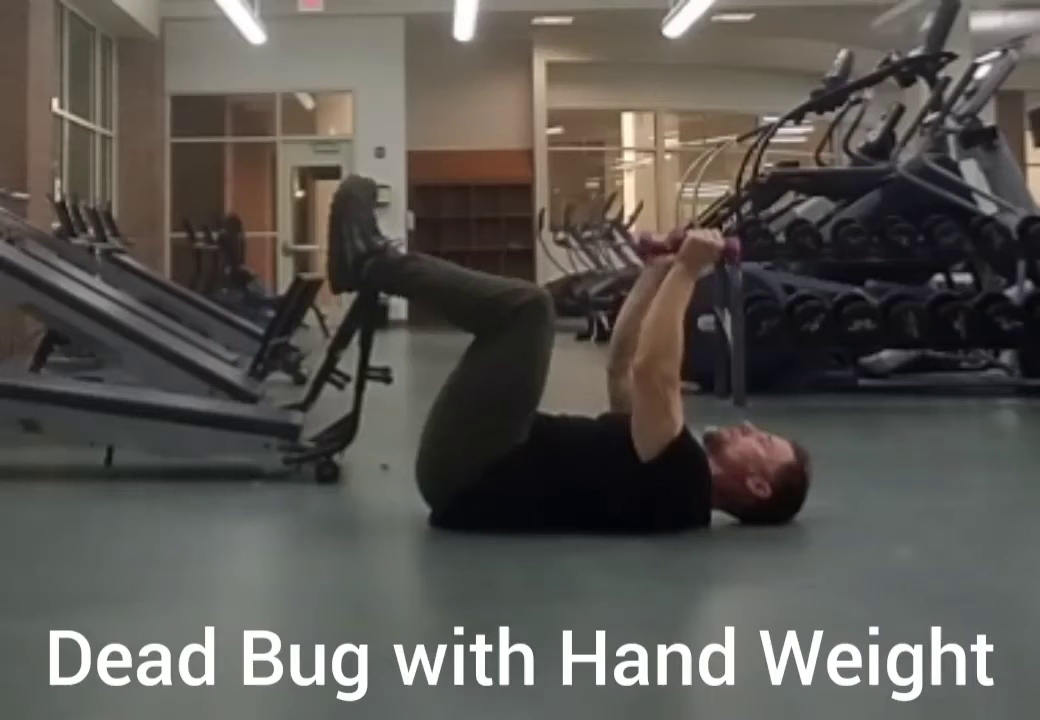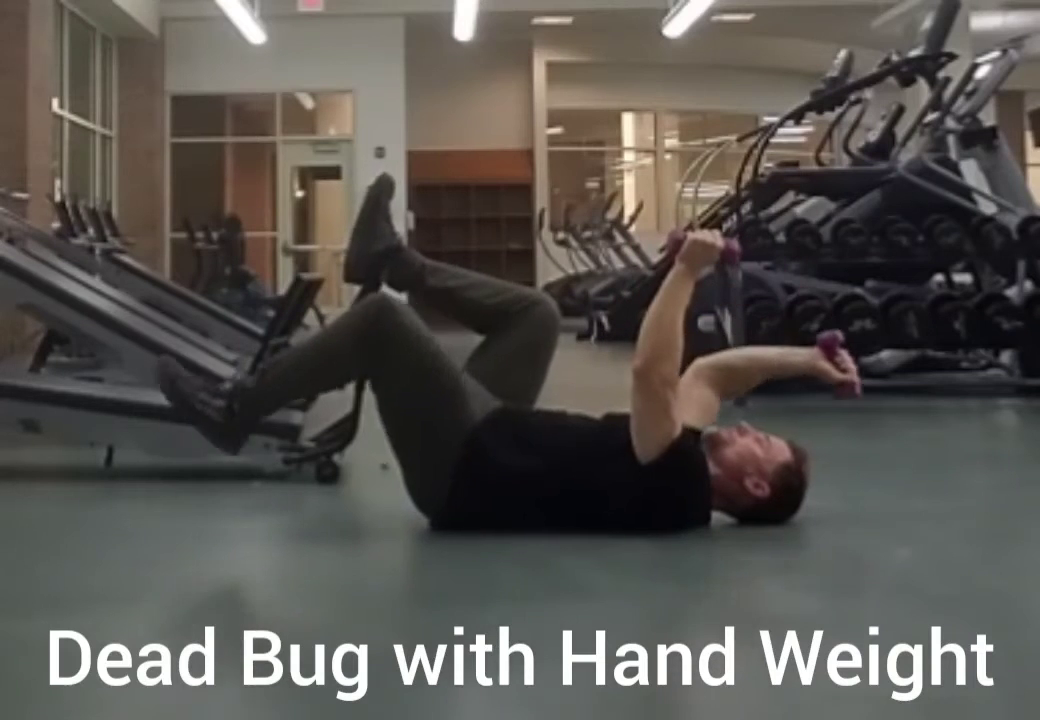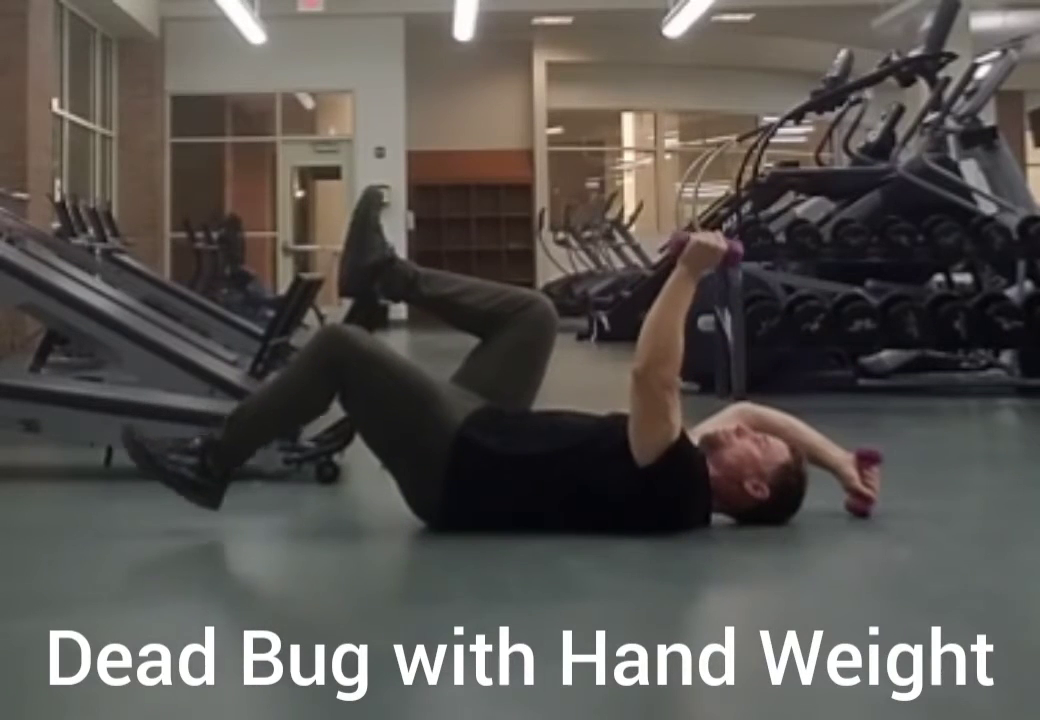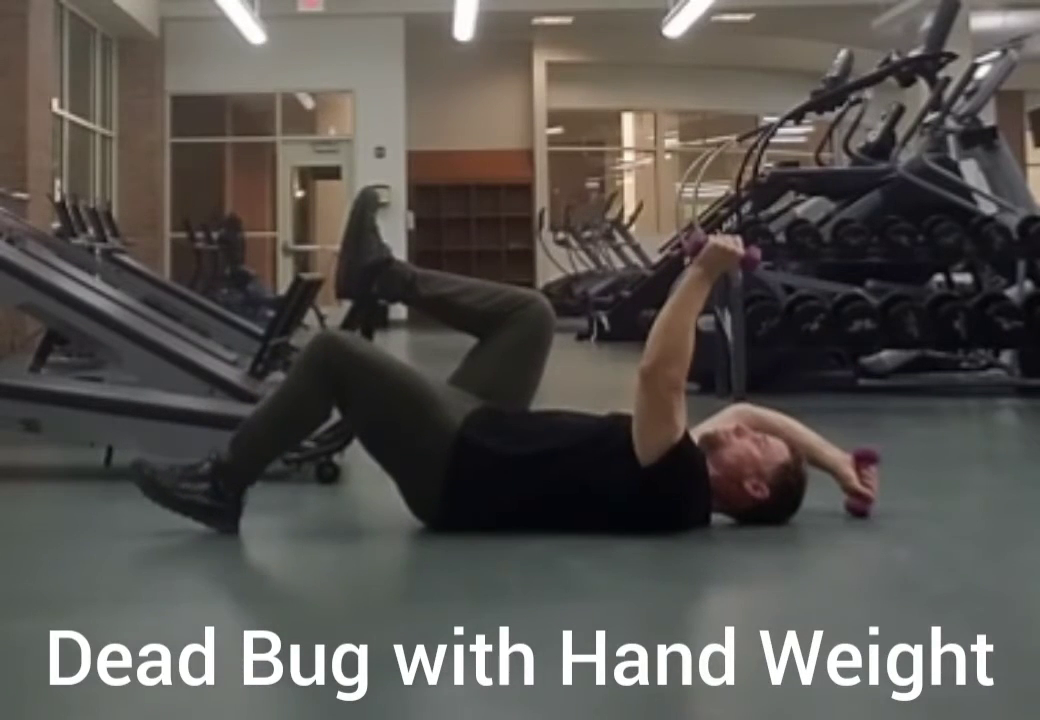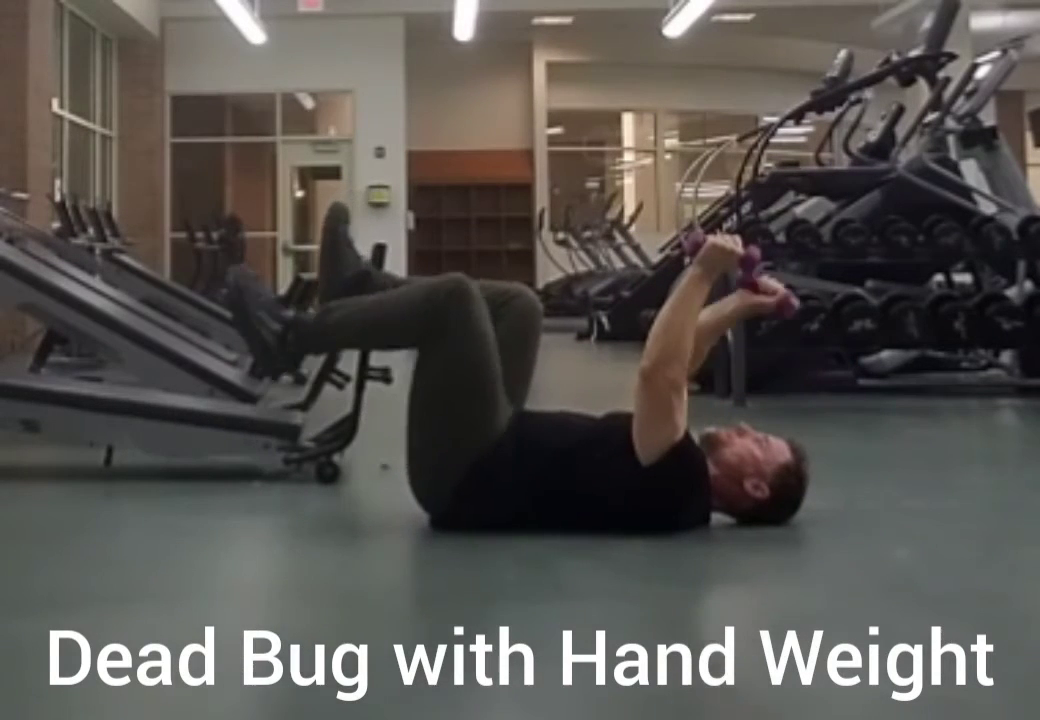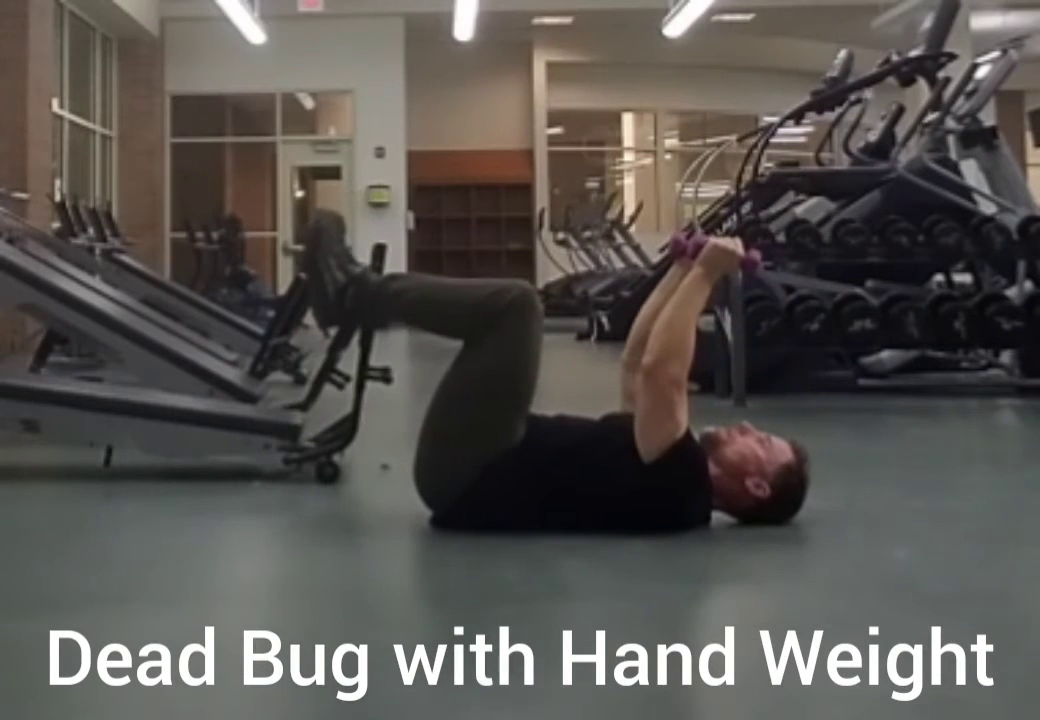
dt=0.7s
person 1, frame 1
left shoulder: (681, 482)
right shoulder: (679, 466)
left elbow: (654, 374)
right elbow: (622, 362)
left wrist: (686, 272)
right wrist: (658, 271)
left hip: (467, 479)
right hip: (479, 473)
left knee: (528, 306)
right knee: (525, 312)
left ankle: (368, 264)
right ankle: (377, 261)
person 1, frame 2
left shoulder: (678, 485)
right shoulder: (688, 462)
left elbow: (652, 374)
right elbow: (711, 371)
left wrist: (686, 272)
right wrist: (810, 361)
left hip: (465, 473)
right hip: (492, 445)
left knee: (384, 318)
right knee: (535, 312)
left ankle: (236, 409)
right ankle: (391, 260)
person 1, frame 3
left shoulder: (675, 488)
right shoulder: (693, 474)
left elbow: (650, 376)
right elbow: (754, 409)
left wrist: (688, 271)
right wrist: (842, 460)
left hip: (459, 466)
right hip: (486, 437)
left knee: (339, 346)
right knee: (533, 312)
left ankle: (212, 464)
right ankle: (388, 274)
person 1, frame 4
left shoulder: (675, 488)
right shoulder: (691, 478)
left elbow: (658, 375)
right elbow: (749, 408)
left wrist: (701, 274)
right wrist: (838, 460)
left hip: (458, 468)
right hip: (484, 435)
left knee: (333, 353)
right knee: (530, 310)
left ankle: (221, 486)
right ankle: (383, 276)
person 1, frame 5
left shoulder: (668, 489)
right shoulder: (689, 468)
left elbow: (661, 373)
right elbow: (677, 365)
left wrist: (702, 278)
right wrist: (744, 306)
left hip: (471, 477)
right hip: (496, 456)
left knee: (455, 298)
right knee: (518, 306)
left ankle: (289, 337)
right ankle: (367, 284)
person 1, frame 6
left shoulder: (680, 485)
right shoulder: (674, 460)
left elbow: (661, 373)
right elbow: (637, 362)
left wrist: (705, 276)
right wrist: (683, 270)
left hip: (468, 479)
right hip: (479, 471)
left knee: (514, 304)
right knee: (507, 310)
left ankle: (355, 293)
right ankle: (357, 295)
